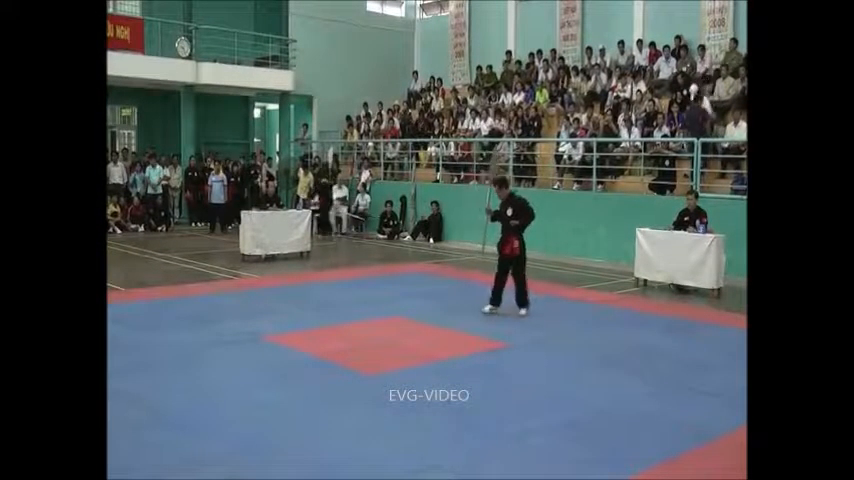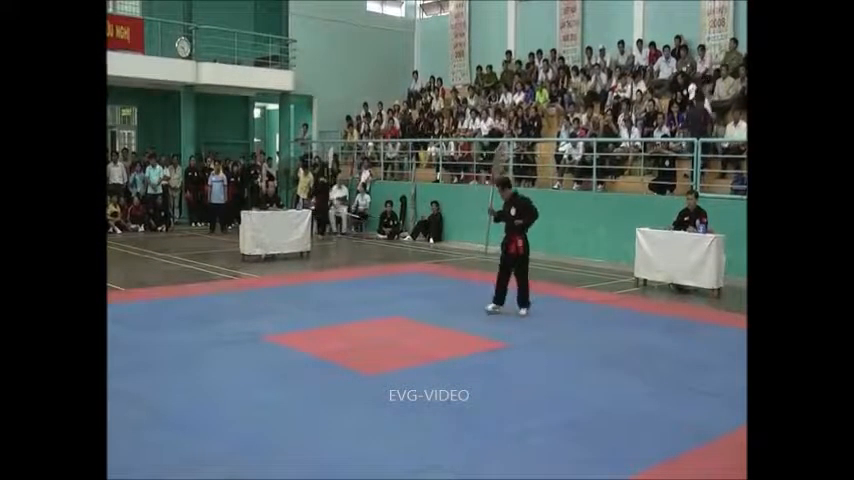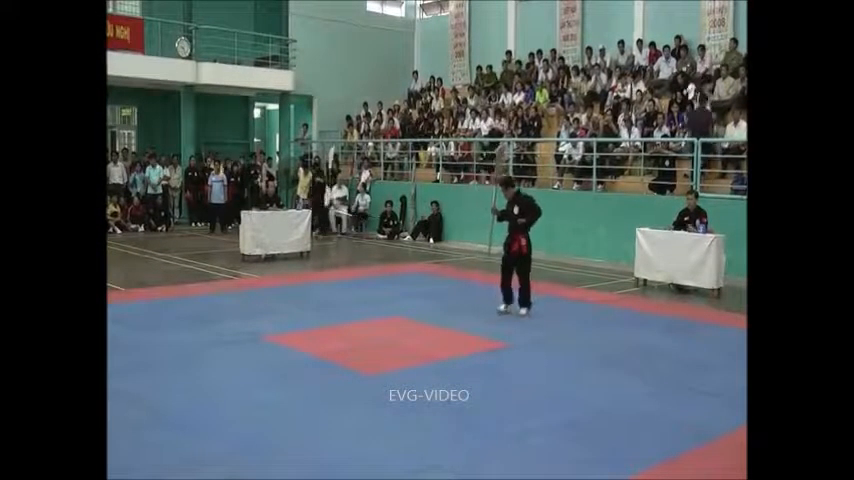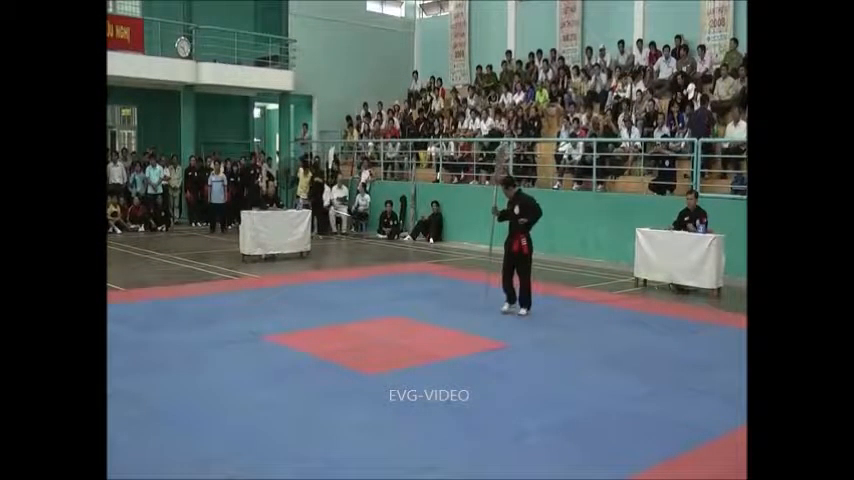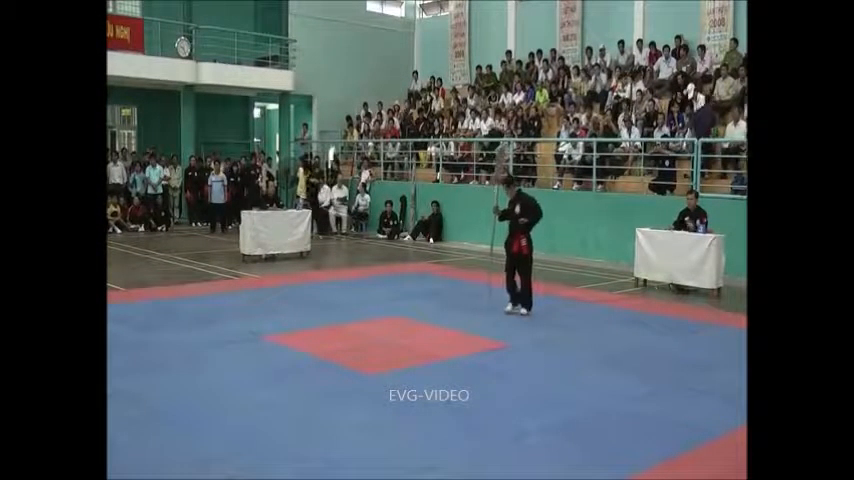
dt=0.1s
person 1, frame 1
left shoulder: (519, 202)
right shoulder: (504, 203)
left elbow: (530, 215)
left wrist: (519, 223)
right wrist: (492, 214)
left hip: (516, 242)
right hip: (504, 241)
left knee: (518, 275)
right knee: (500, 273)
left ankle: (523, 306)
right ankle: (494, 304)
person 1, frame 2
left shoulder: (523, 201)
right shoulder: (507, 203)
left elbow: (534, 214)
left wrist: (523, 223)
right wrist: (495, 214)
left hip: (519, 241)
right hip: (508, 240)
left knee: (521, 275)
right knee: (503, 272)
left ankle: (523, 306)
right ankle: (497, 303)
person 1, frame 3
left shoulder: (526, 200)
right shoulder: (510, 202)
left elbow: (537, 212)
left wrist: (526, 221)
right wrist: (498, 213)
left hip: (522, 240)
right hip: (511, 239)
left knee: (523, 274)
right knee: (505, 271)
left ankle: (524, 305)
right ankle: (507, 302)
person 1, frame 4
left shoulder: (526, 200)
right shoulder: (511, 201)
left elbow: (538, 213)
left wrist: (527, 221)
right wrist: (499, 214)
left hip: (523, 240)
right hip: (511, 239)
left knee: (524, 274)
right knee: (507, 271)
left ankle: (525, 306)
right ankle: (510, 301)
person 1, frame 5
left shoulder: (527, 200)
right shoulder: (512, 201)
left elbow: (538, 213)
left wrist: (527, 221)
right wrist: (500, 213)
left hip: (523, 240)
right hip: (512, 239)
left knee: (525, 274)
right knee: (510, 272)
left ankle: (526, 306)
right ankle: (514, 302)
